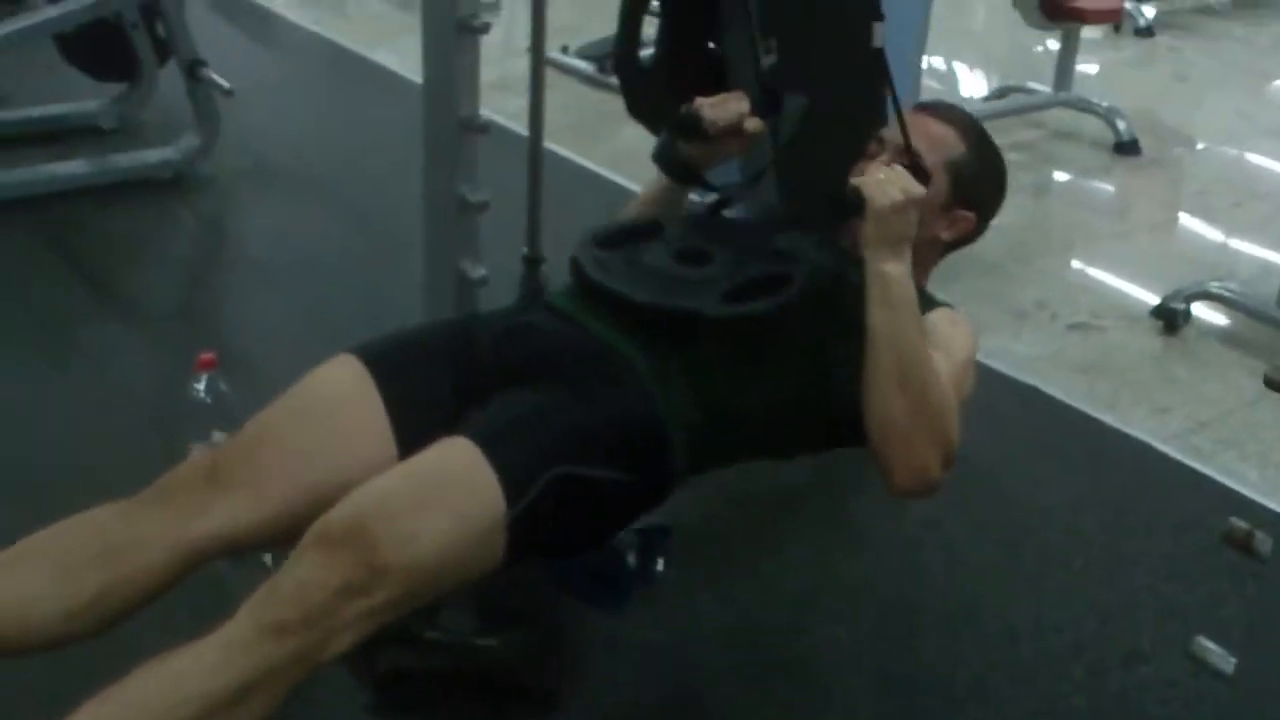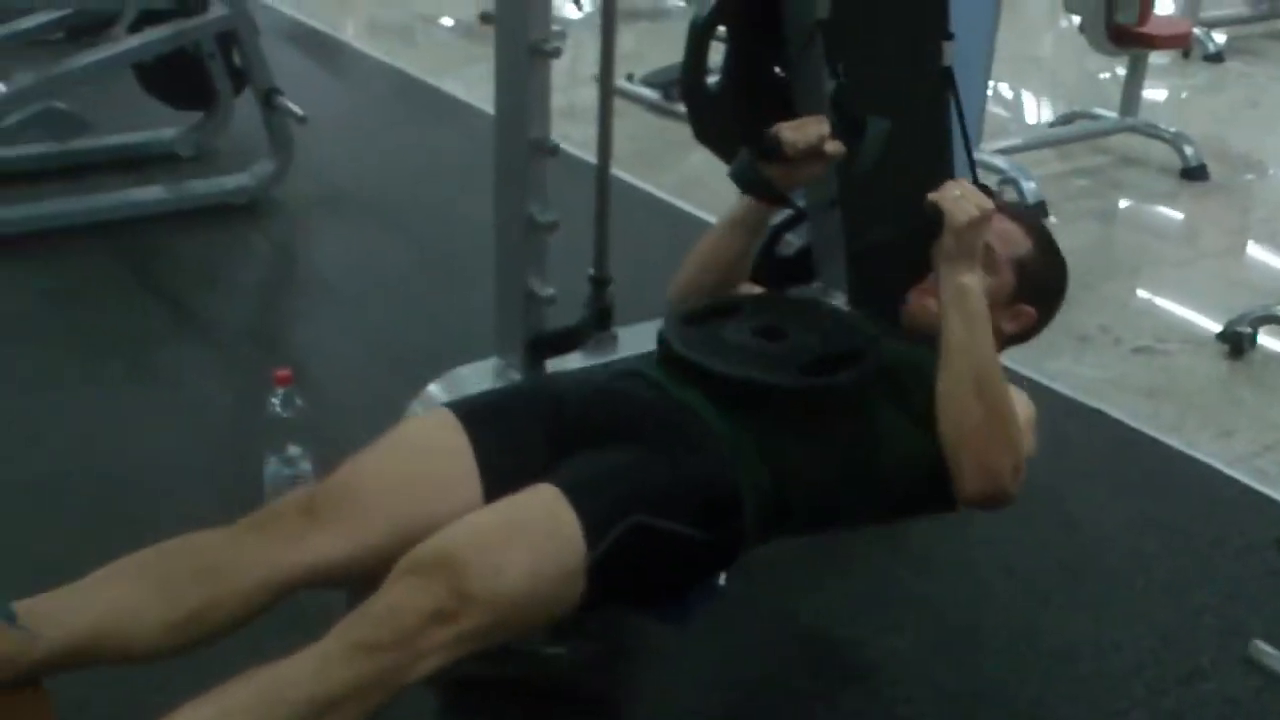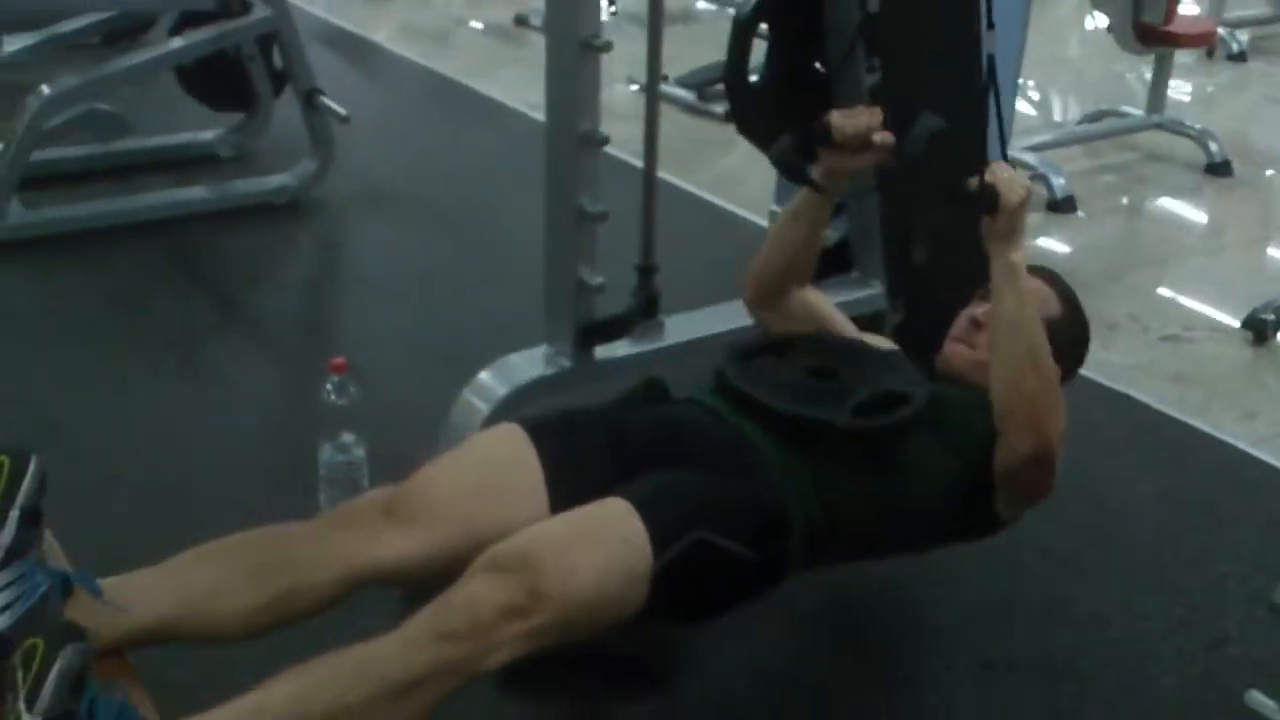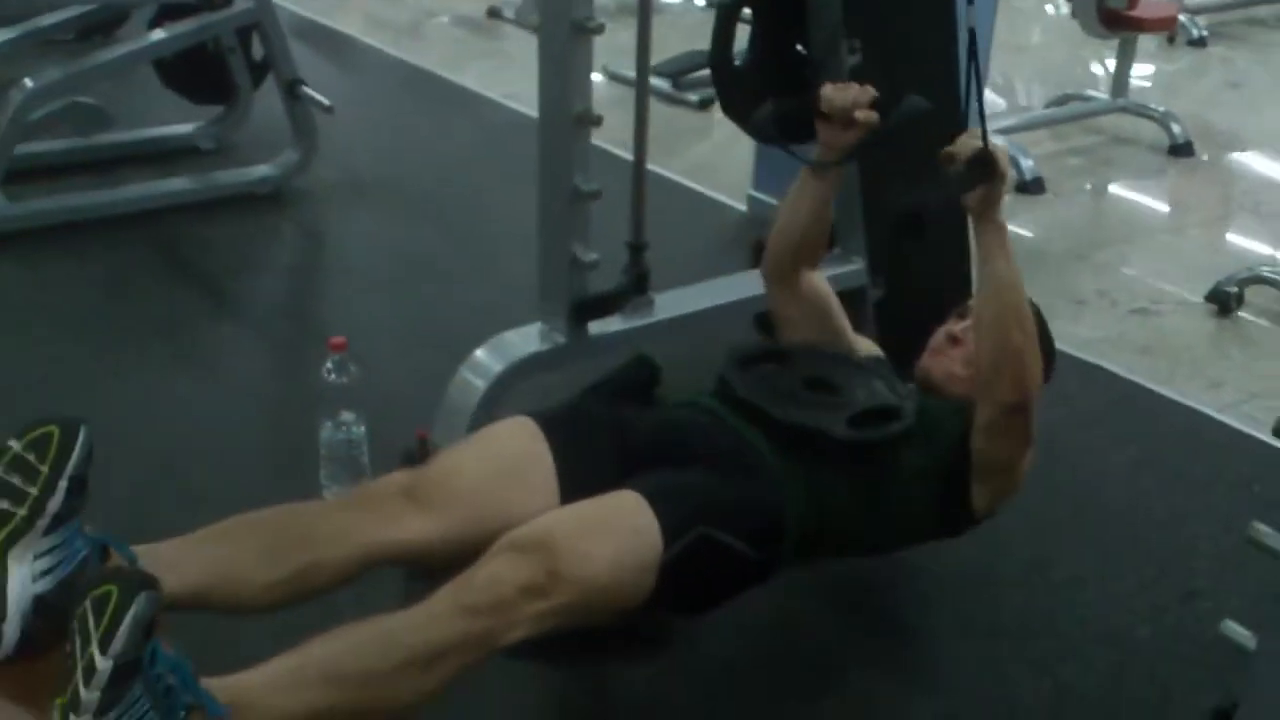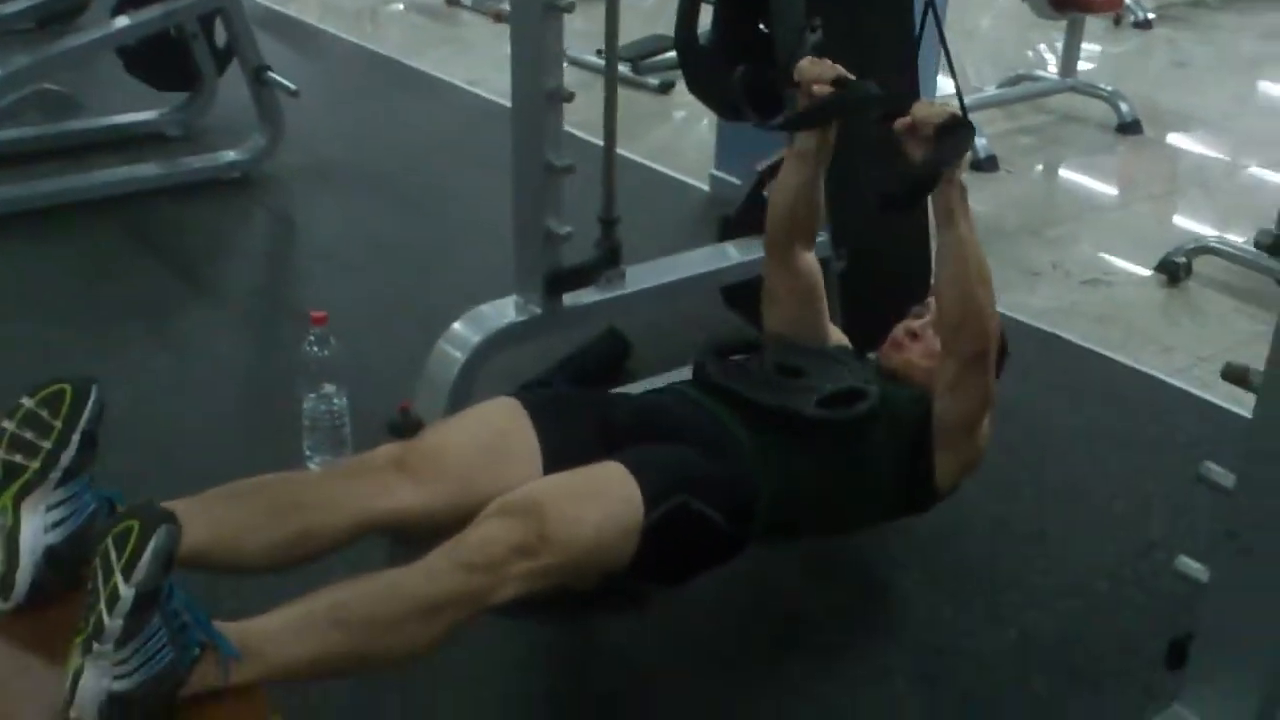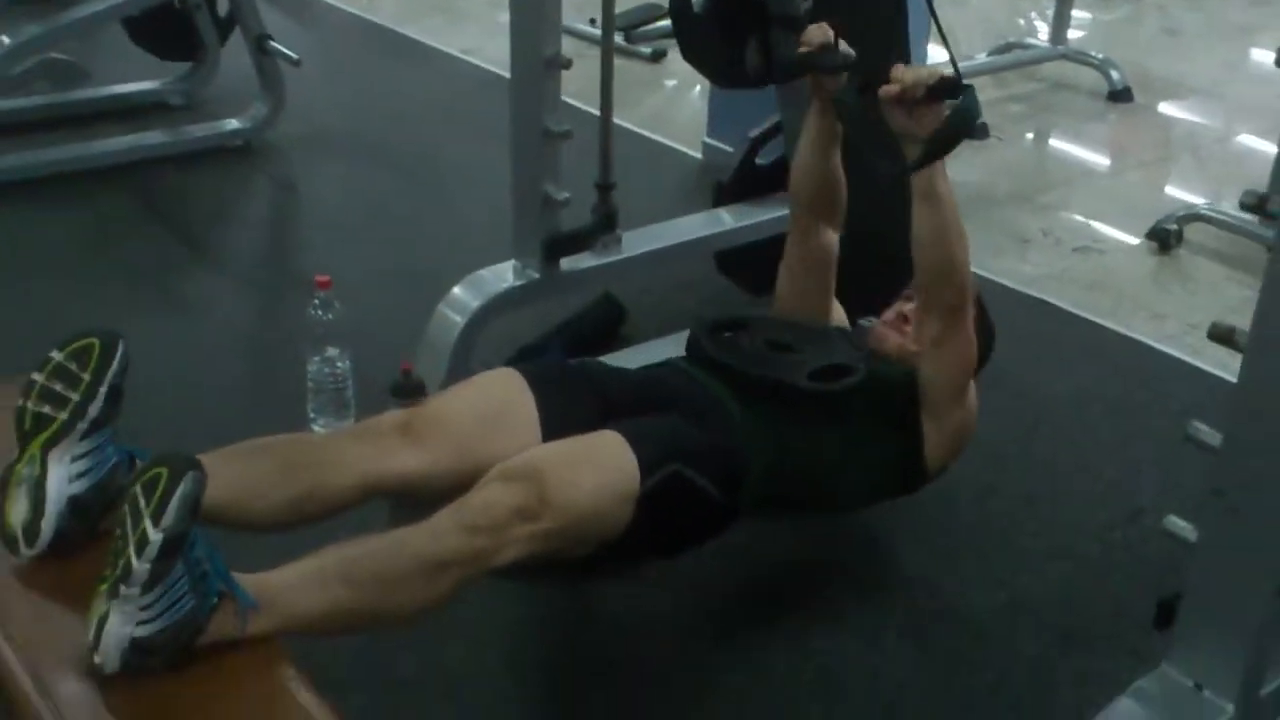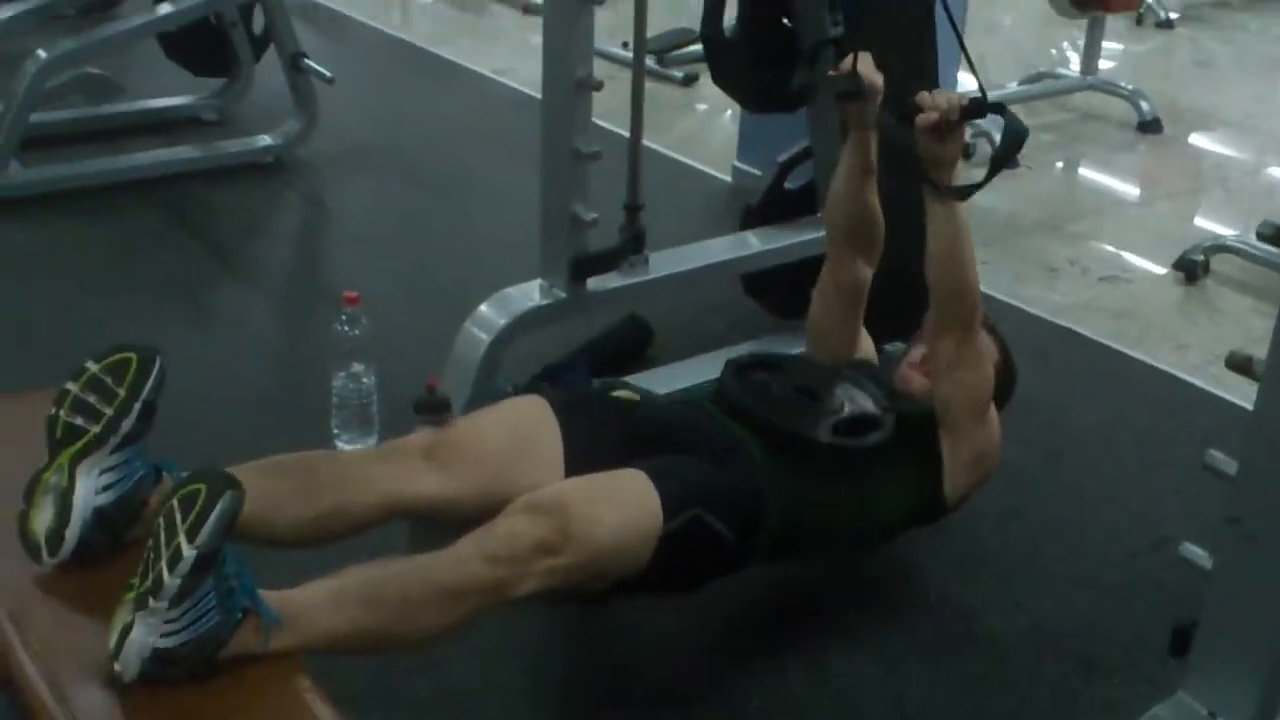
dt=0.2s
person 1, frame 1
left shoulder: (932, 336)
left elbow: (914, 468)
left wrist: (890, 262)
right wrist: (691, 163)
left hip: (629, 417)
left knee: (336, 575)
right knee: (204, 494)
person 1, frame 2
left shoulder: (997, 407)
right shoulder: (857, 329)
left elbow: (983, 480)
right elbow: (693, 295)
left wrist: (964, 276)
right wrist: (772, 189)
left hip: (702, 481)
right hip: (611, 398)
left knee: (428, 603)
right knee: (305, 524)
person 1, frame 3
left shoulder: (1000, 462)
right shoulder: (887, 366)
left elbow: (1033, 440)
right elbow: (766, 290)
left wrist: (1006, 253)
right wrist: (830, 182)
left hip: (754, 501)
right hip: (668, 424)
left knee: (498, 602)
right knee: (388, 520)
person 1, frame 4
left shoulder: (974, 459)
right shoulder: (861, 370)
left elbow: (1015, 392)
right elbow: (786, 270)
left wrist: (986, 225)
right wrist: (831, 160)
left hip: (749, 497)
right hip: (657, 428)
left knee: (517, 580)
right knee: (404, 503)
right ankle: (85, 575)
person 1, frame 5
left shoulder: (938, 442)
right shoulder: (827, 358)
left elbow: (974, 352)
right elbow: (786, 249)
left wrist: (946, 188)
right wrist: (815, 137)
left hip: (722, 477)
right hip: (639, 412)
left knee: (506, 546)
right knee: (398, 472)
right ankle: (85, 530)
person 1, frame 6
left shoulder: (932, 417)
right shoulder: (829, 340)
left elbow: (947, 307)
right elbow: (814, 226)
left wrist: (921, 151)
right wrist: (823, 105)
left hip: (717, 452)
right hip: (641, 386)
left knee: (509, 506)
right knee: (401, 438)
left ankle: (211, 614)
right ankle: (106, 484)
person 1, frame 7
left shoulder: (957, 448)
right shoulder: (855, 372)
left elbow: (958, 324)
right elbow: (850, 259)
left wrist: (940, 176)
right wrist: (861, 132)
left hip: (743, 489)
right hip: (671, 423)
left knee: (532, 539)
right knee: (424, 461)
left ankle: (234, 628)
right ankle: (132, 497)
